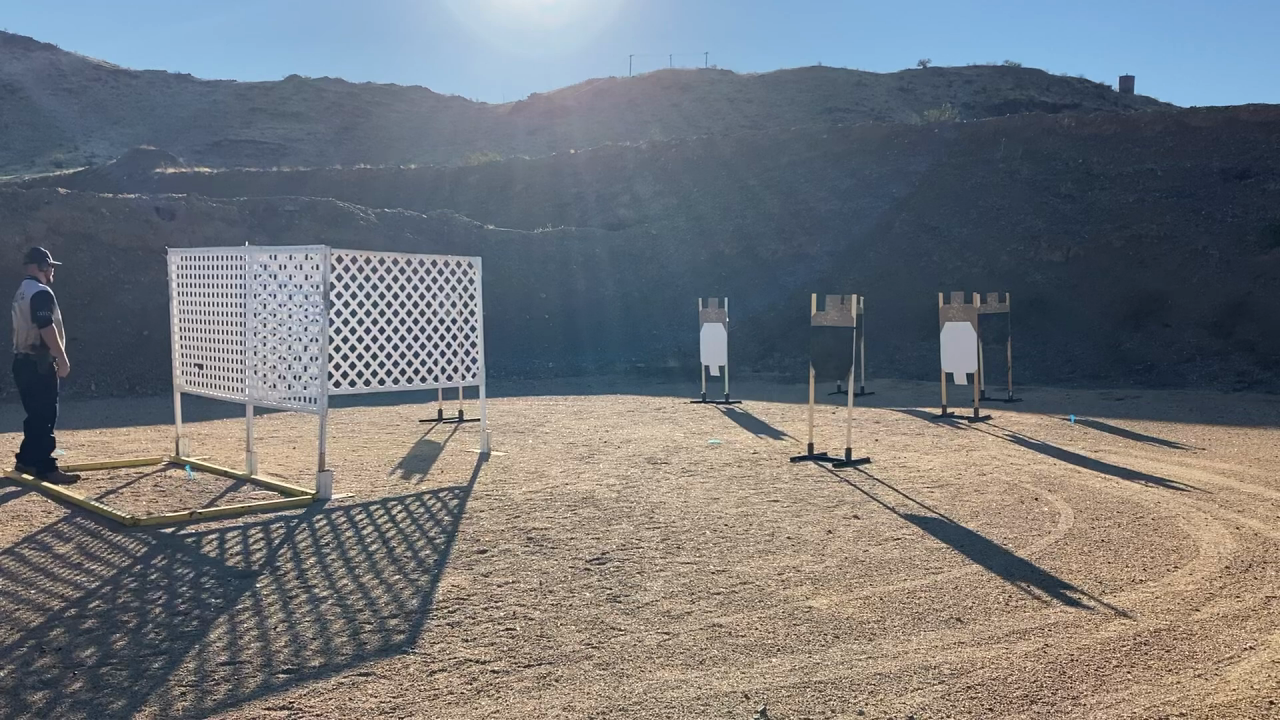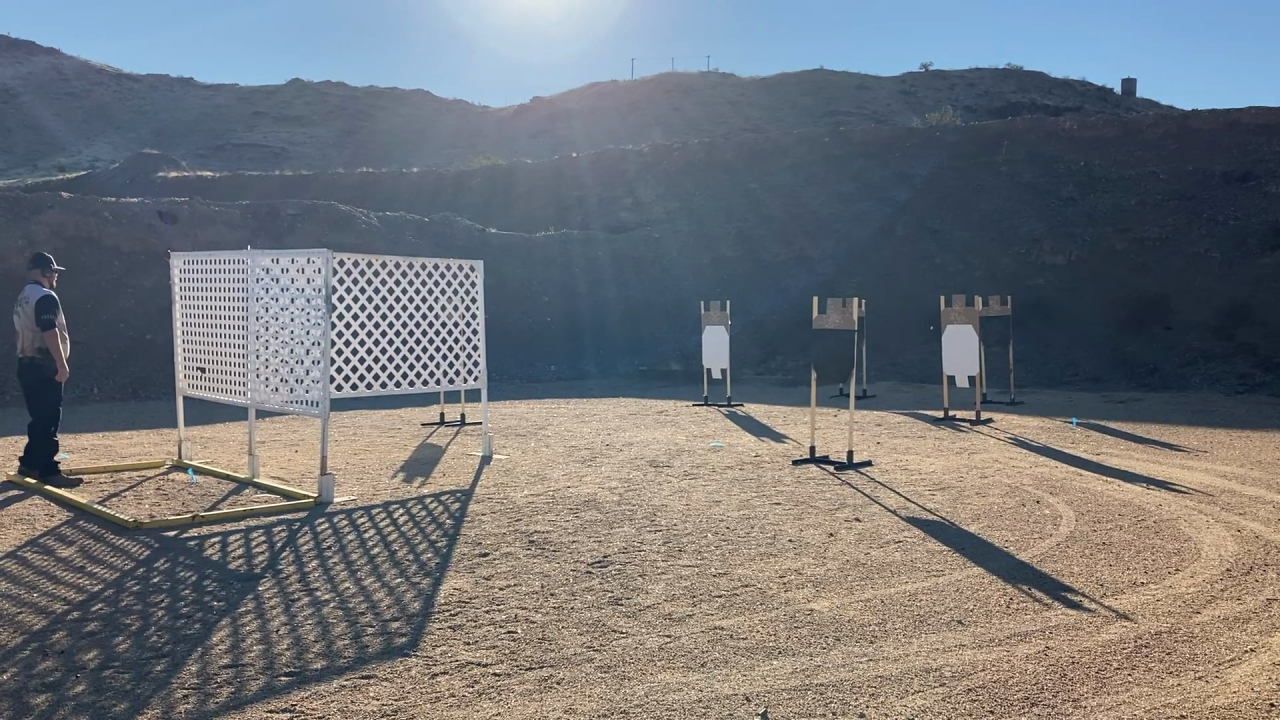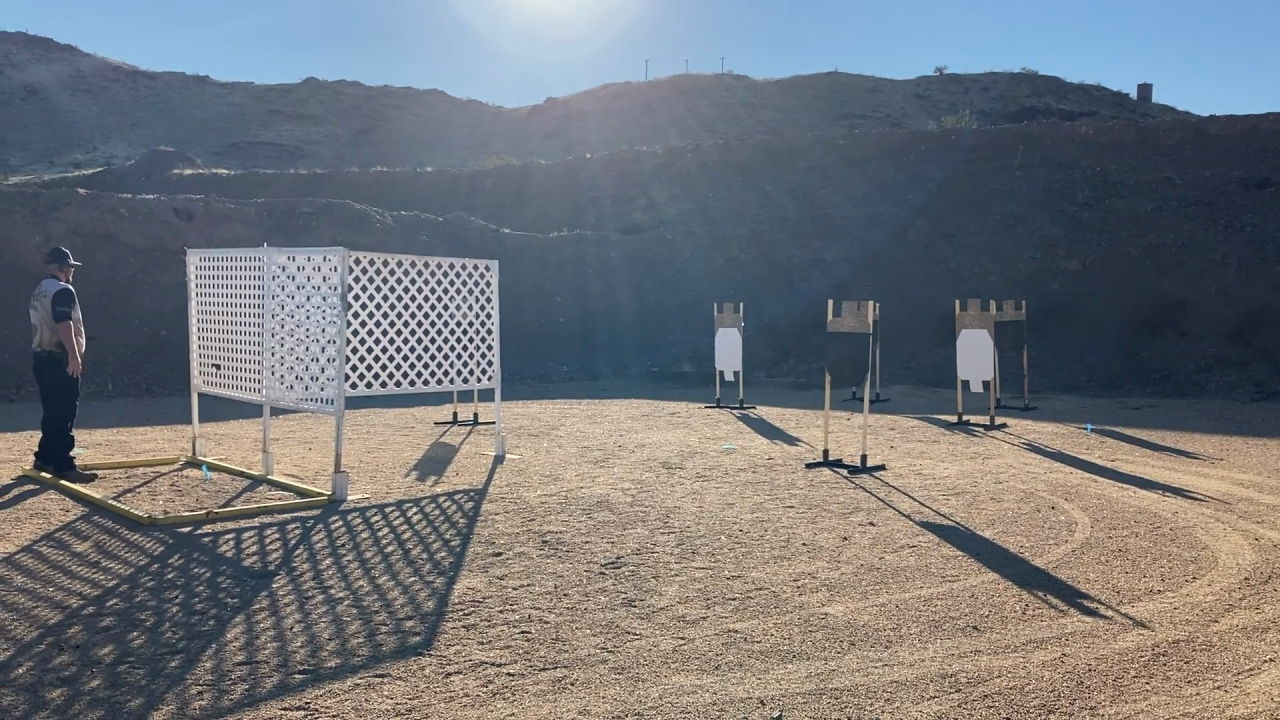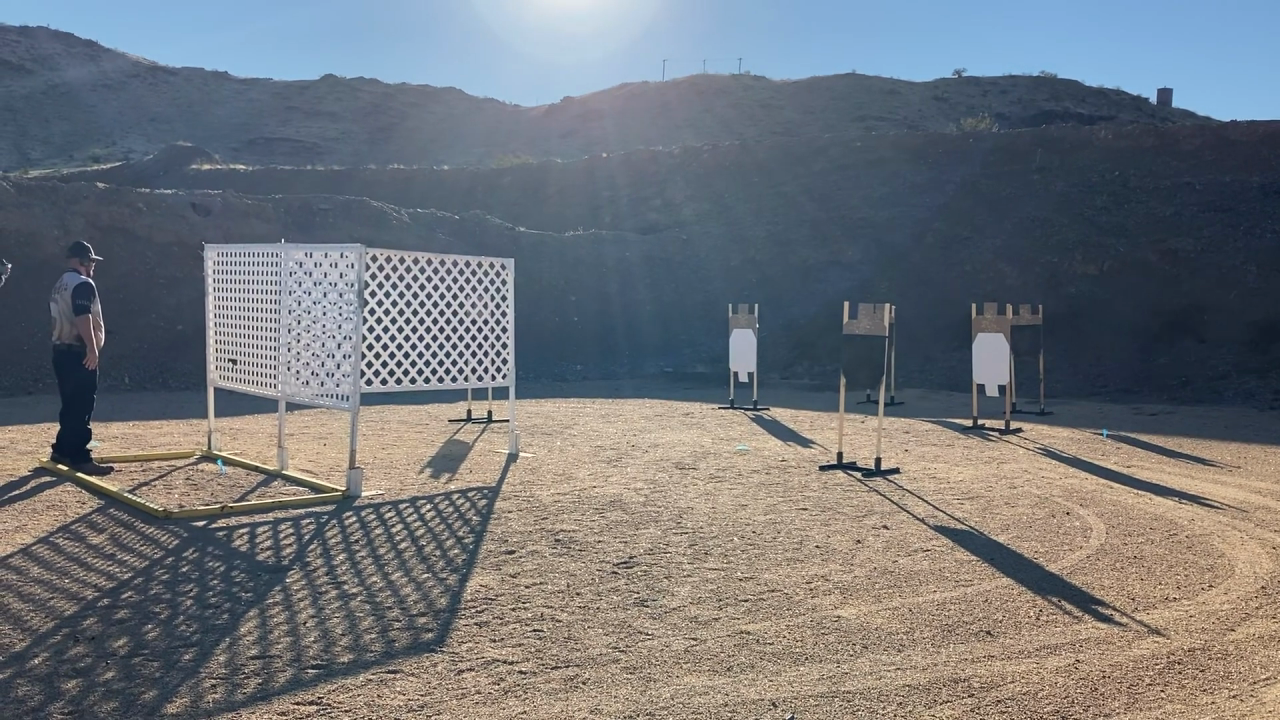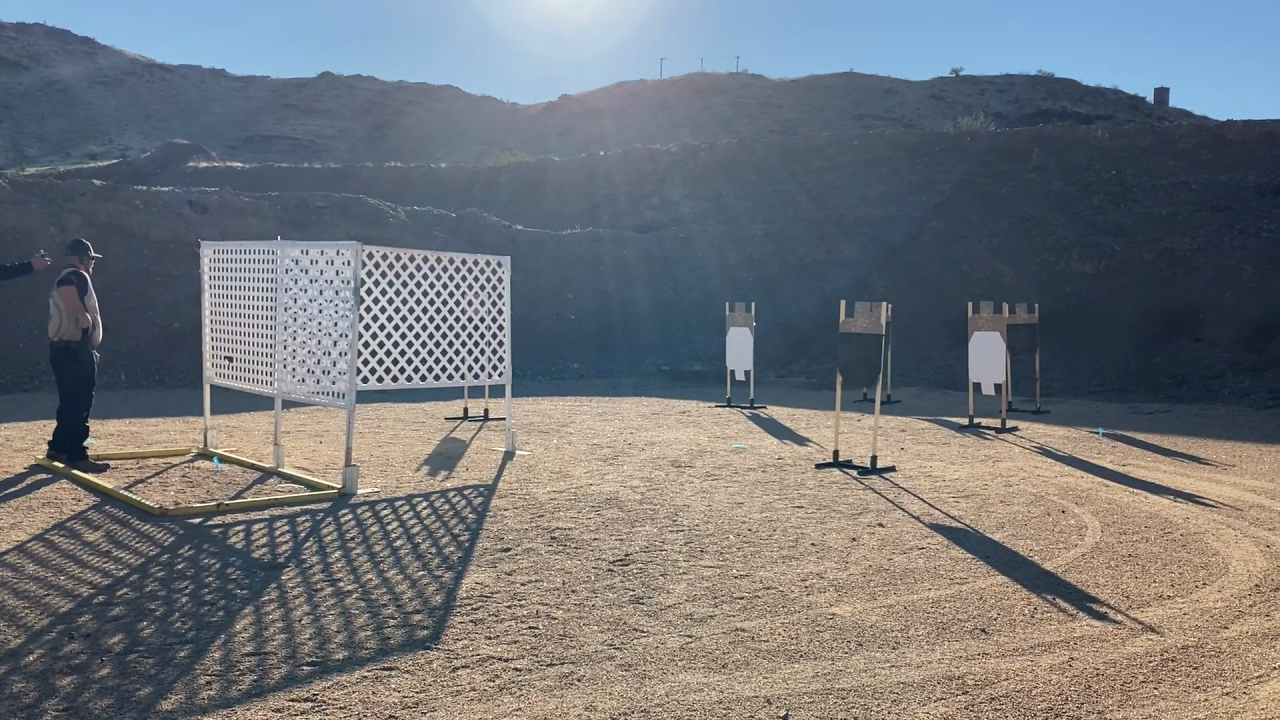
dt=1s
person 1, frame 1
left shoulder: (22, 292)
right shoulder: (41, 292)
right elbow: (47, 329)
right wrist: (62, 358)
left hip: (23, 361)
right hip: (39, 363)
left knee: (35, 415)
right knee: (45, 416)
left ankle: (26, 460)
right ankle: (45, 467)
person 1, frame 2
left shoulder: (23, 298)
right shoulder: (45, 297)
right elbow: (50, 333)
right wrist: (62, 364)
left hip: (27, 365)
right hip: (43, 366)
left knee: (39, 419)
right knee: (48, 420)
left ankle: (30, 464)
right ankle: (48, 471)
person 1, frame 3
left shoulder: (38, 292)
right shoulder: (63, 290)
right elbow: (64, 325)
right wrist: (74, 356)
left hip: (42, 358)
right hip: (60, 360)
left knee: (52, 412)
right knee: (64, 414)
left ankle: (45, 458)
right ankle: (63, 465)
person 1, frame 4
left shoulder: (60, 285)
right shoulder: (83, 284)
right elbow: (83, 318)
right wrist: (92, 348)
left hip: (62, 351)
right hip: (79, 353)
left knee: (70, 405)
right knee: (81, 406)
left ankle: (62, 450)
right ankle: (80, 458)
person 1, frame 5
left shoulder: (64, 278)
right shoulder: (77, 276)
right elbow: (65, 287)
right wrist: (83, 315)
left hip: (61, 348)
right hip: (77, 350)
left knee: (69, 402)
right knee: (80, 403)
left ankle: (58, 447)
right ankle: (76, 456)
